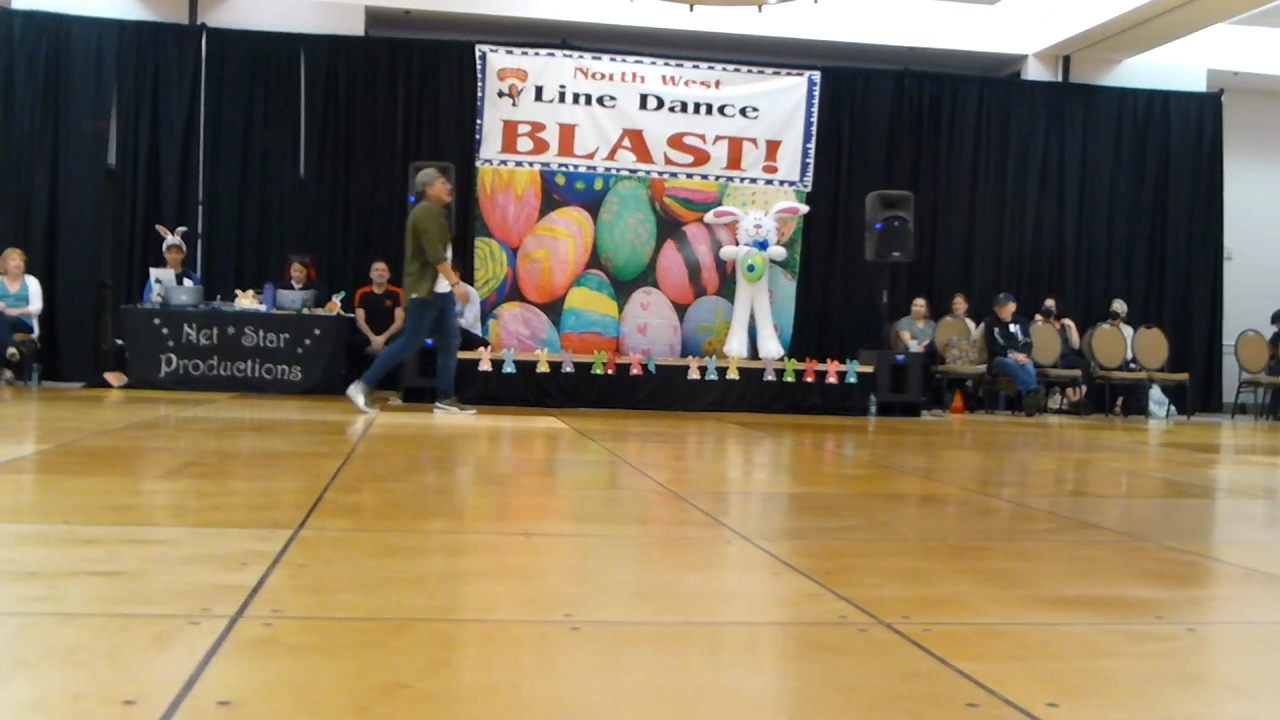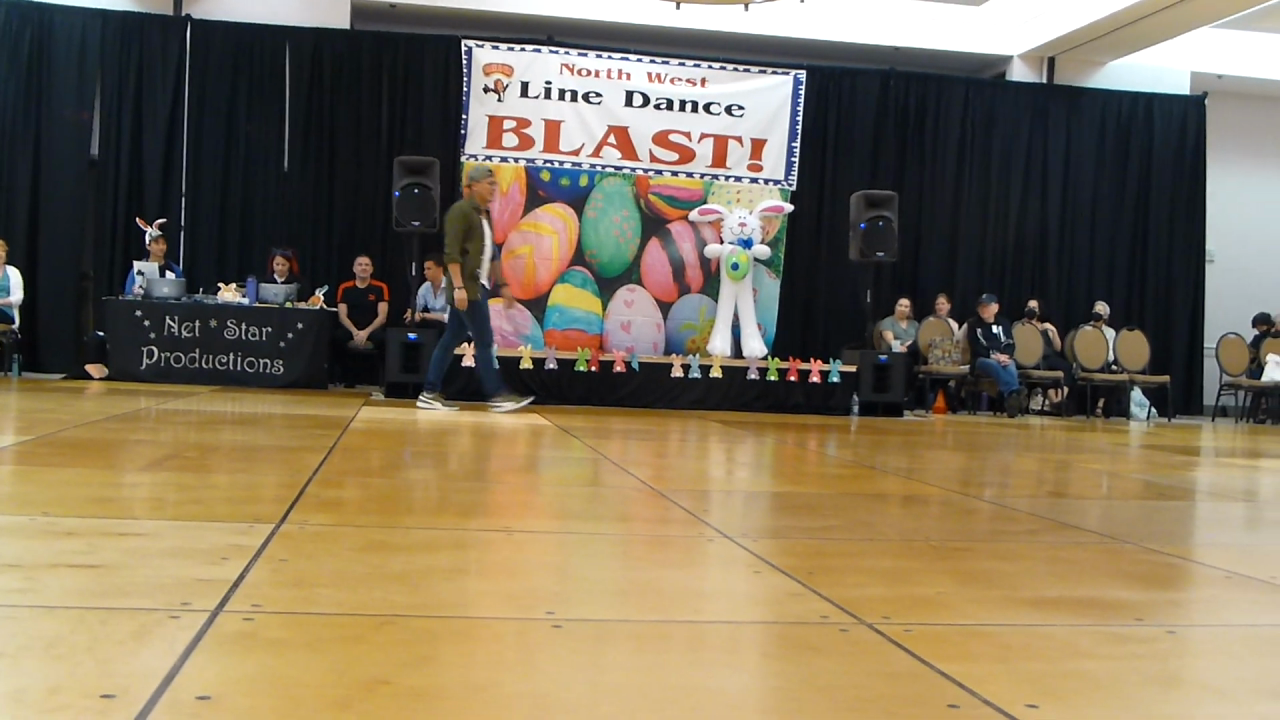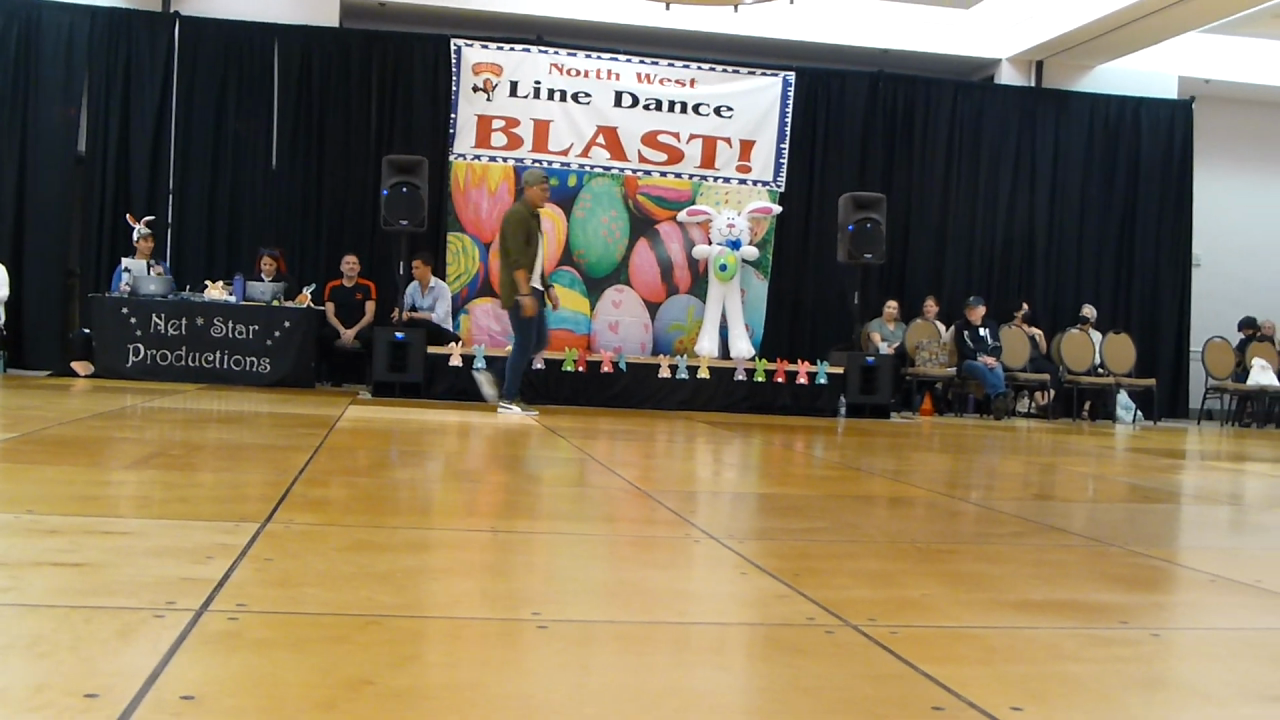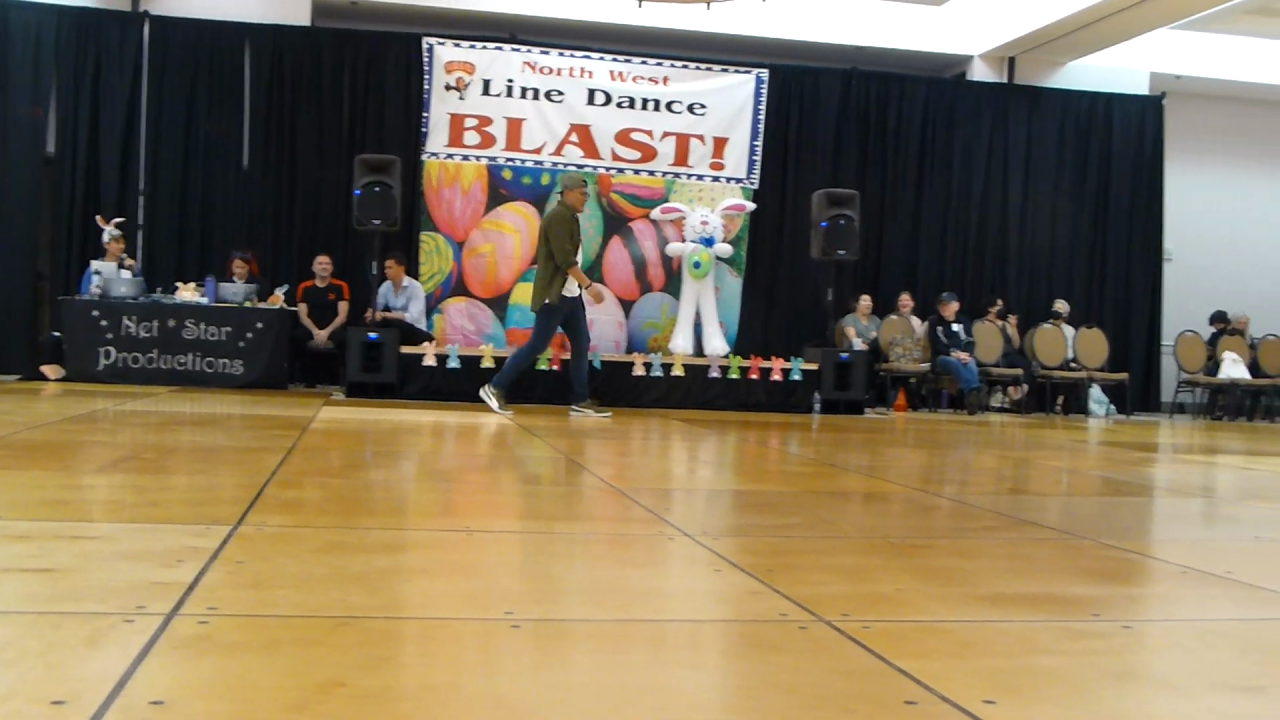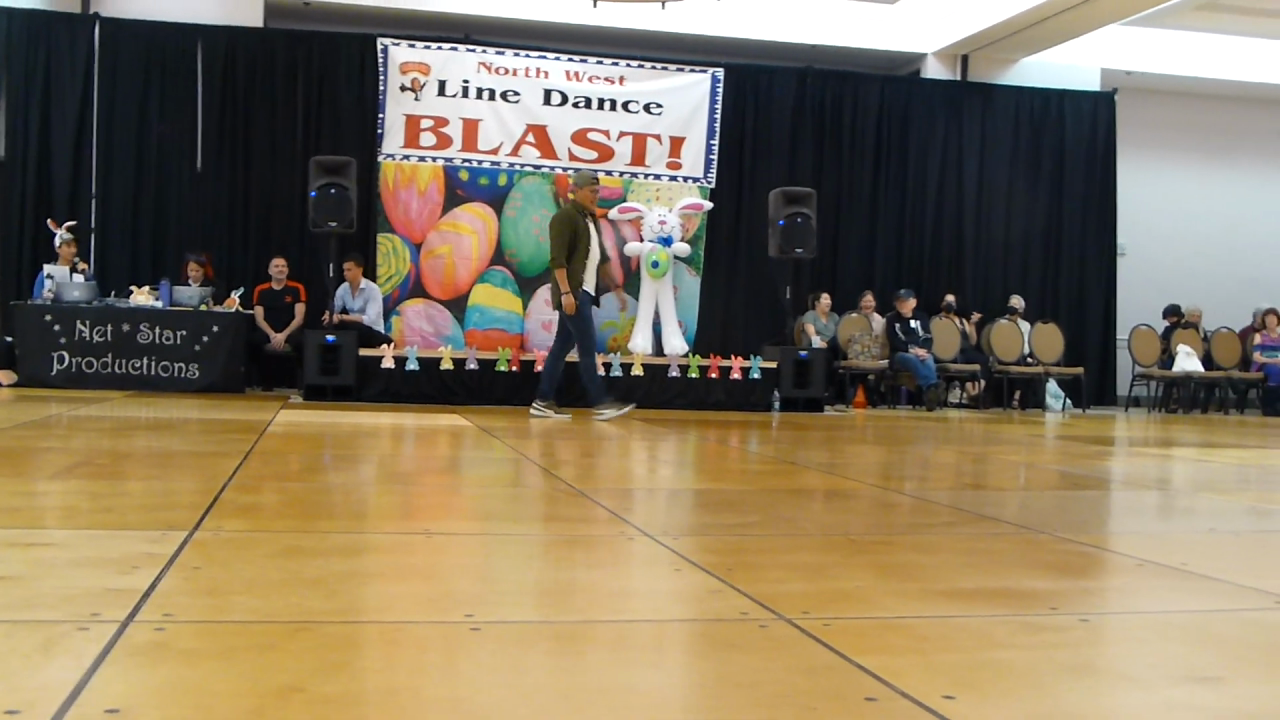
dt=0.4s
person 1, frame 1
left shoulder: (434, 213)
right shoulder: (427, 212)
right elbow: (435, 254)
right wrist: (456, 283)
left hip: (439, 290)
right hip: (424, 290)
left knee: (451, 342)
right knee: (410, 342)
left ankle: (445, 399)
right ankle: (362, 386)
person 1, frame 2
left shoulder: (484, 214)
right shoulder: (461, 211)
left elbow: (489, 254)
right elbow: (452, 253)
left wrist: (503, 285)
right wrist: (459, 287)
left hip: (476, 286)
right hip: (467, 287)
left knee: (451, 339)
right knee: (484, 340)
left ankle: (430, 393)
right ankle: (497, 396)
person 1, frame 3
left shoulder: (531, 215)
right shoulder: (517, 215)
right elbow: (517, 259)
left wrist: (548, 287)
right wrist: (525, 294)
left hip: (533, 289)
right hip: (520, 291)
left knee: (538, 340)
right knee: (525, 343)
left ankle: (493, 378)
right ankle: (508, 399)
person 1, frame 4
left shoulder: (569, 218)
right shoulder: (559, 217)
right elbow: (566, 259)
right wrist: (588, 286)
left hip: (570, 294)
right hip: (554, 295)
left knee: (581, 344)
right knee: (537, 345)
left ankle: (580, 401)
right ankle: (494, 389)
person 1, frame 5
left shoulder: (591, 219)
right shoulder: (565, 217)
left elbow: (599, 256)
right elbow: (558, 259)
right wrist: (566, 292)
left hip: (585, 292)
right hip: (573, 292)
left knee: (562, 346)
right knee: (588, 345)
left ankle: (542, 401)
right ankle: (601, 403)
